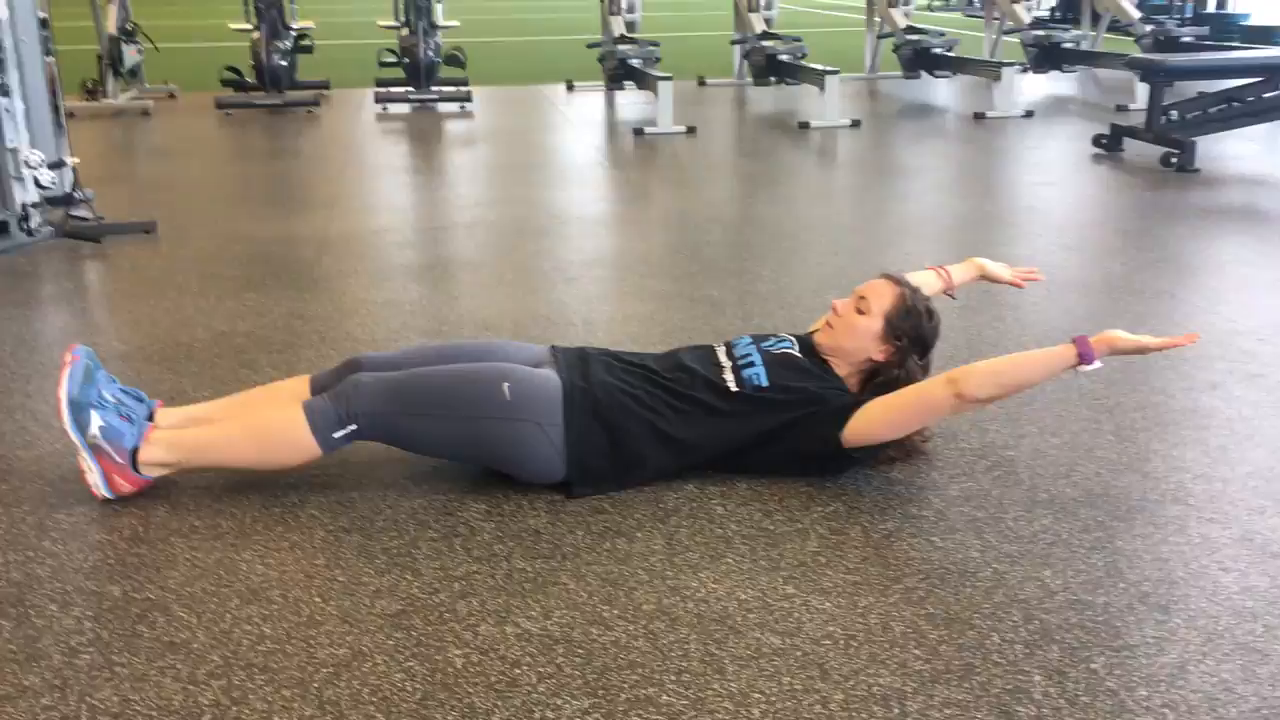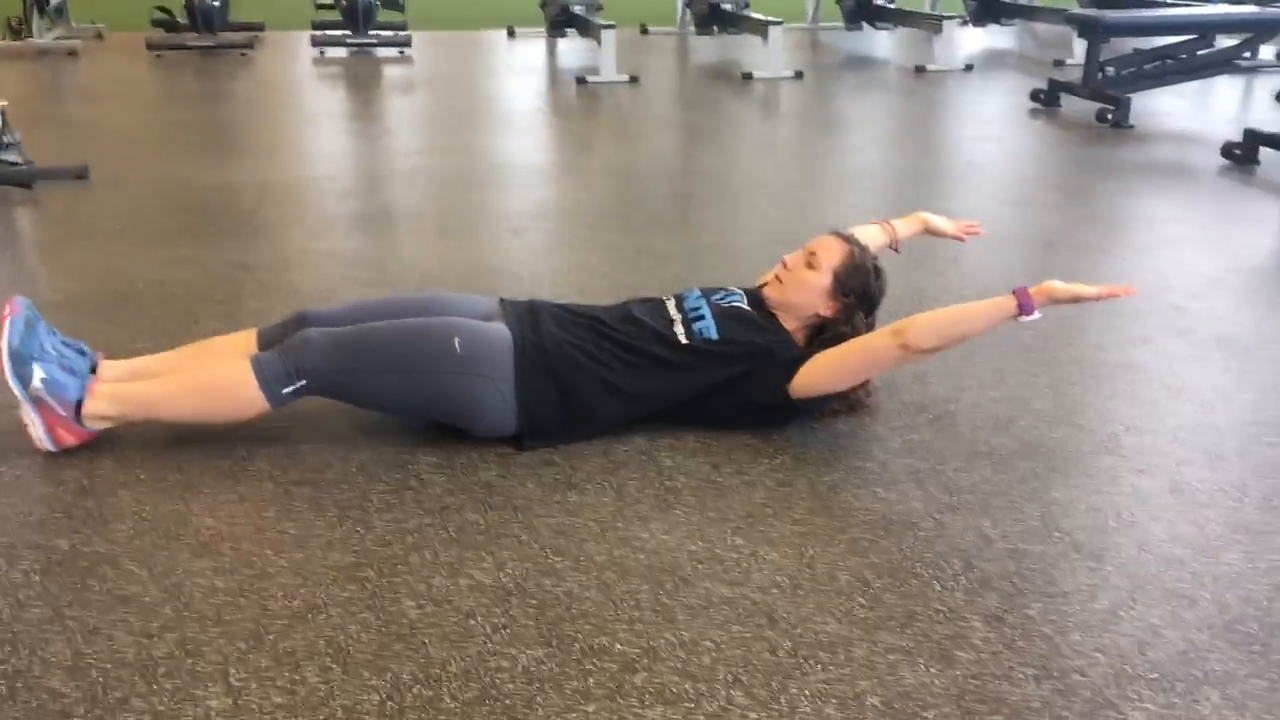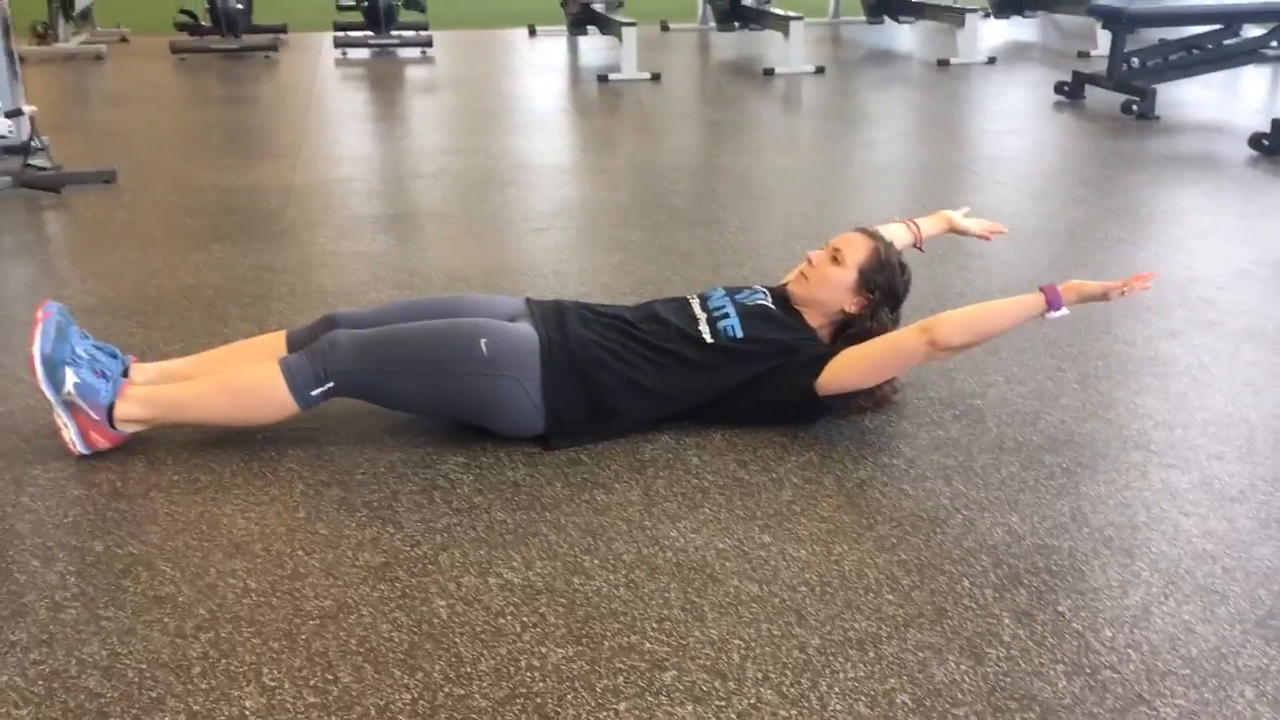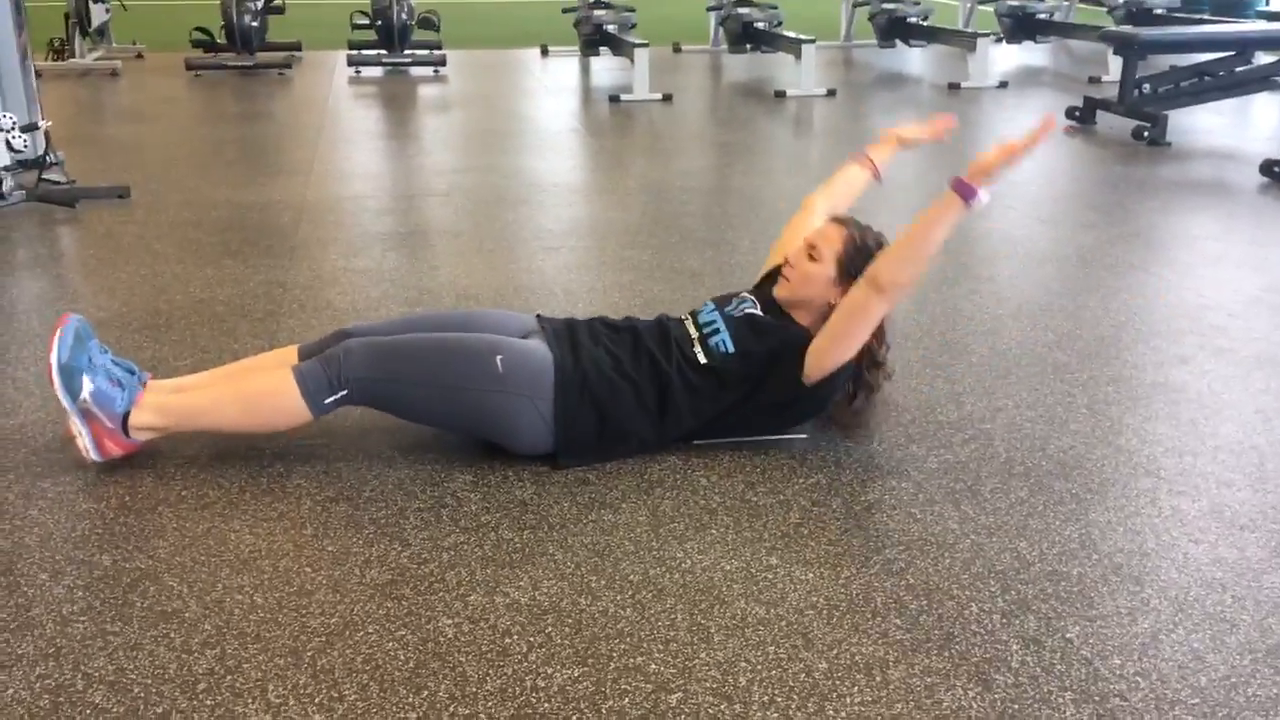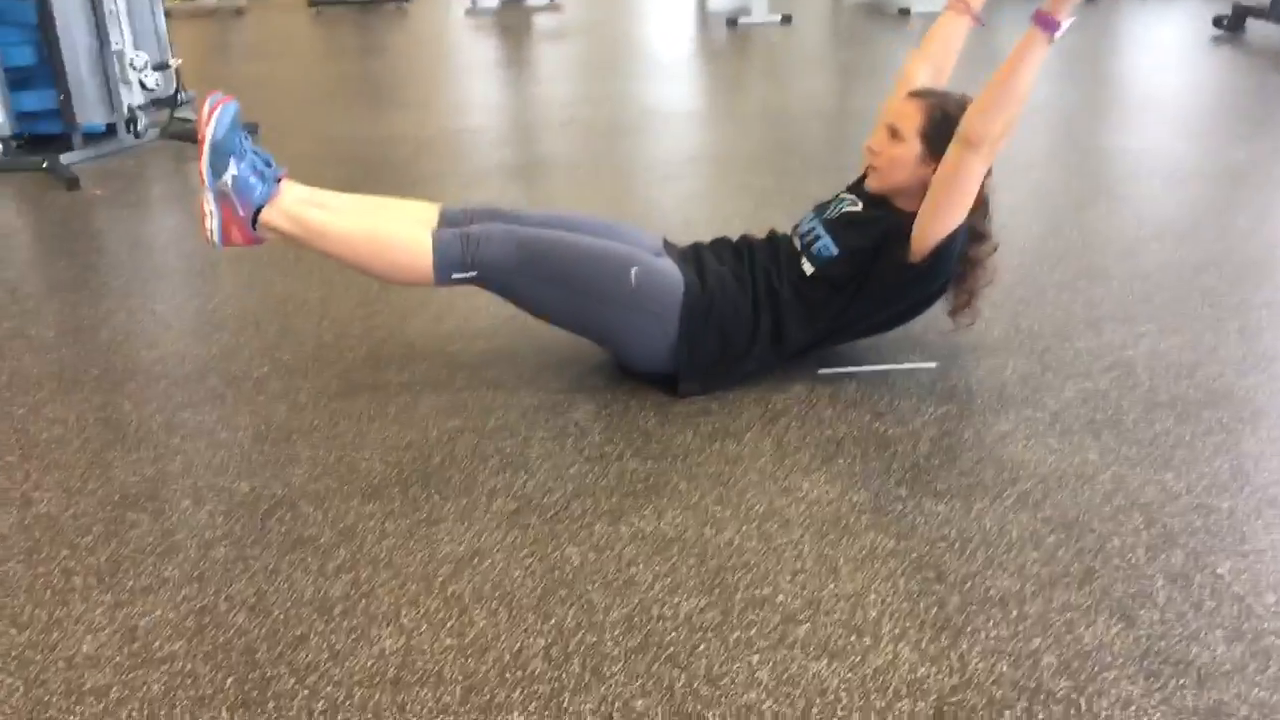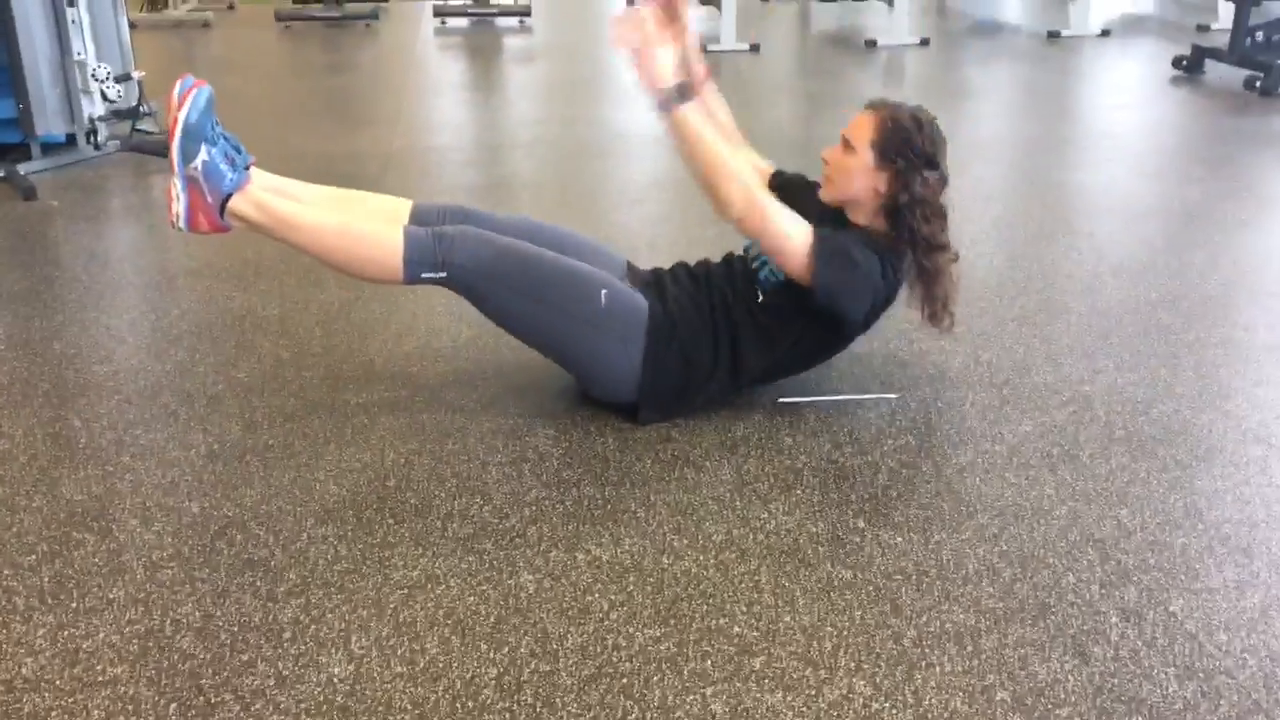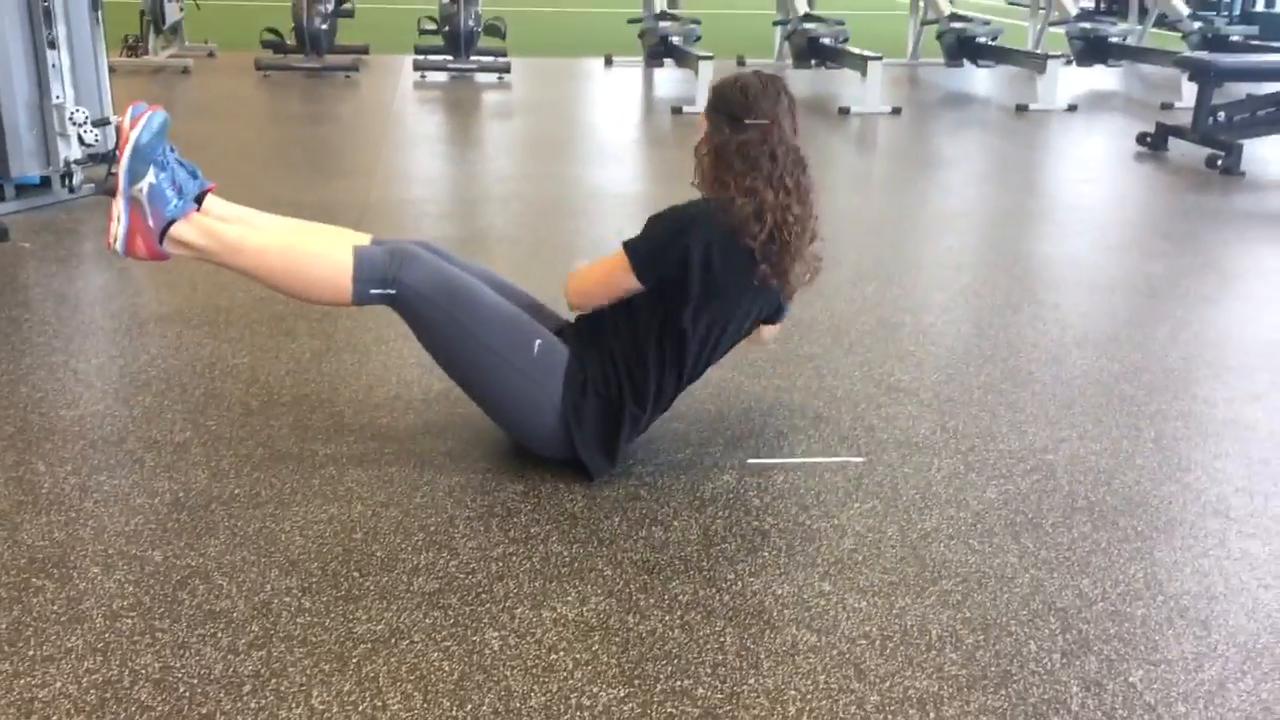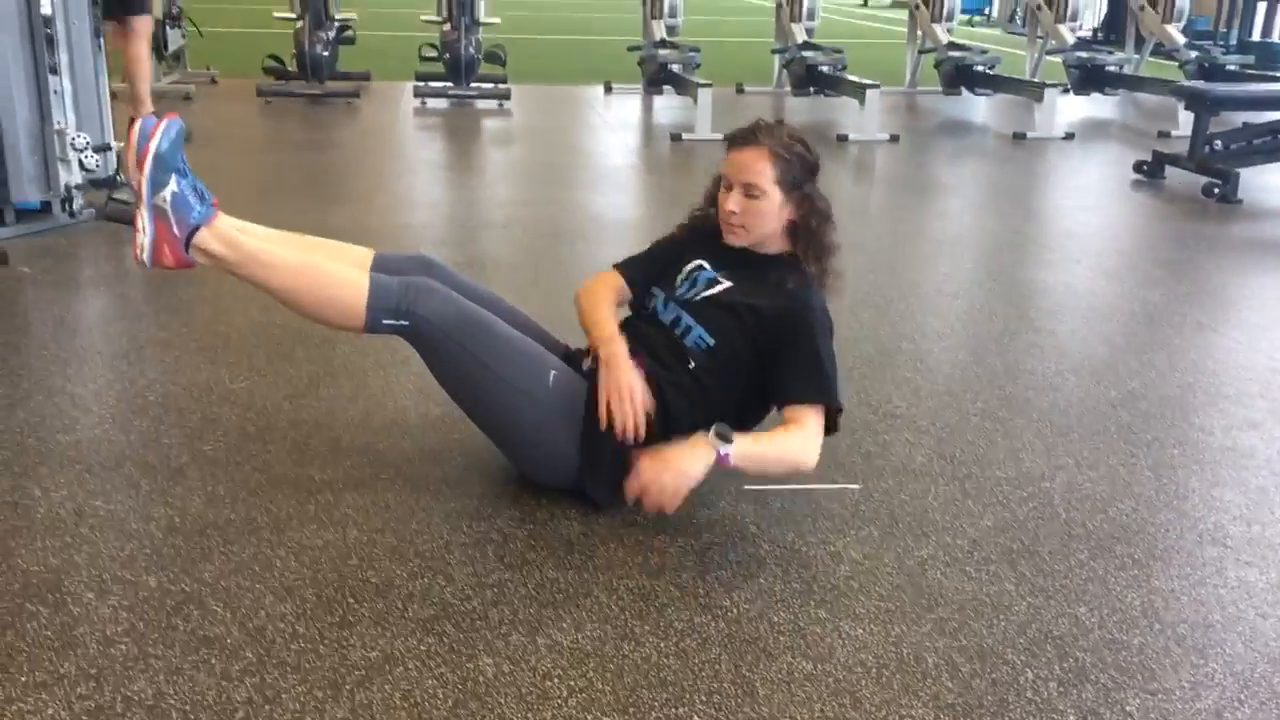
dt=0.7s
person 1, frame 1
left shoulder: (834, 414)
right shoulder: (805, 355)
left elbow: (960, 386)
right elbow: (899, 287)
left wrist: (1092, 349)
right wrist: (971, 265)
left hip: (574, 433)
right hip: (571, 374)
left knee: (359, 408)
right knee: (360, 372)
left ankle: (137, 454)
right ankle: (153, 422)
person 1, frame 2
left shoulder: (779, 370)
right shoulder: (751, 306)
left elbow: (909, 336)
right elbow: (846, 241)
left wrist: (1033, 298)
right wrist: (911, 222)
left hip: (521, 386)
right hip: (519, 326)
left knee: (306, 364)
right knee: (307, 324)
right ankle: (97, 376)
person 1, frame 3
left shoulder: (806, 368)
right shoulder: (776, 301)
left elbow: (934, 334)
right elbow: (872, 237)
left wrist: (1060, 296)
right wrist: (938, 219)
left hip: (550, 385)
right hip: (548, 326)
left knee: (336, 368)
right knee: (335, 326)
left ankle: (114, 412)
right ankle: (128, 376)
person 1, frame 4
left shoulder: (798, 367)
right shoulder: (765, 304)
left elbow: (881, 284)
right elbow: (820, 212)
left wrist: (967, 187)
right wrist: (882, 152)
left hip: (556, 401)
right hip: (550, 345)
left knee: (345, 374)
right knee: (342, 342)
left ankle: (130, 413)
right ankle: (141, 397)
person 1, frame 5
left shoulder: (918, 252)
right shoulder: (876, 202)
left elbow: (975, 141)
right elbow: (923, 88)
left hip: (689, 325)
right hip: (682, 274)
left knee: (481, 253)
right knee: (477, 220)
left ankle: (262, 206)
right ankle: (268, 198)
person 1, frame 6
left shoulder: (862, 274)
right shoulder: (836, 208)
left elbow: (749, 211)
right elbow: (738, 156)
left wrist: (670, 92)
left hip: (648, 354)
right hip: (646, 295)
left knee: (450, 253)
right knee: (453, 220)
left ankle: (232, 199)
right ankle: (244, 184)
person 1, frame 7
left shoulder: (702, 225)
right shoulder: (765, 235)
left elbow: (588, 292)
right elbow: (763, 326)
left wrist: (616, 267)
left hip: (576, 406)
right hip: (580, 365)
left knee: (400, 272)
right knee: (414, 253)
left ankle: (171, 227)
right ankle: (196, 207)
person 1, frame 8
left shoulder: (795, 311)
right shoulder: (698, 241)
left elbow: (805, 443)
right elbow: (599, 290)
left wrist: (713, 447)
right wrist: (615, 355)
left hip: (591, 435)
right hip: (581, 378)
left knee: (414, 301)
right knee: (421, 270)
left ankle: (196, 235)
right ankle: (204, 224)
